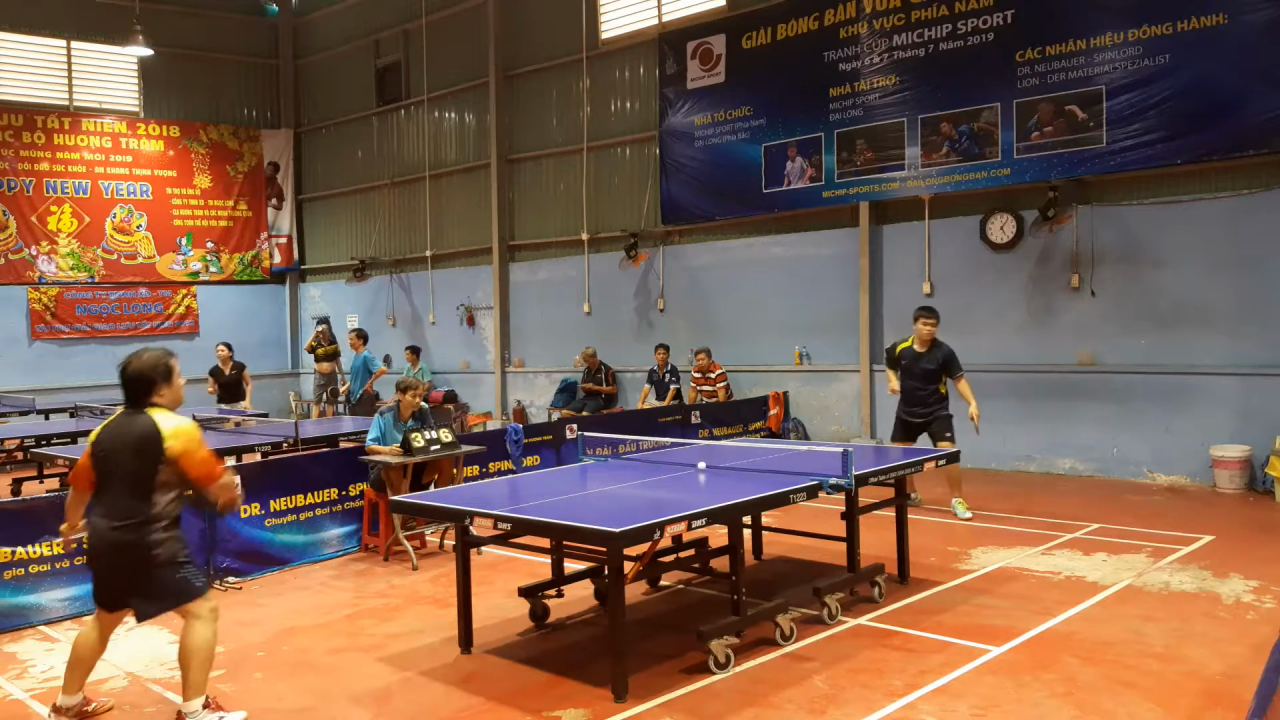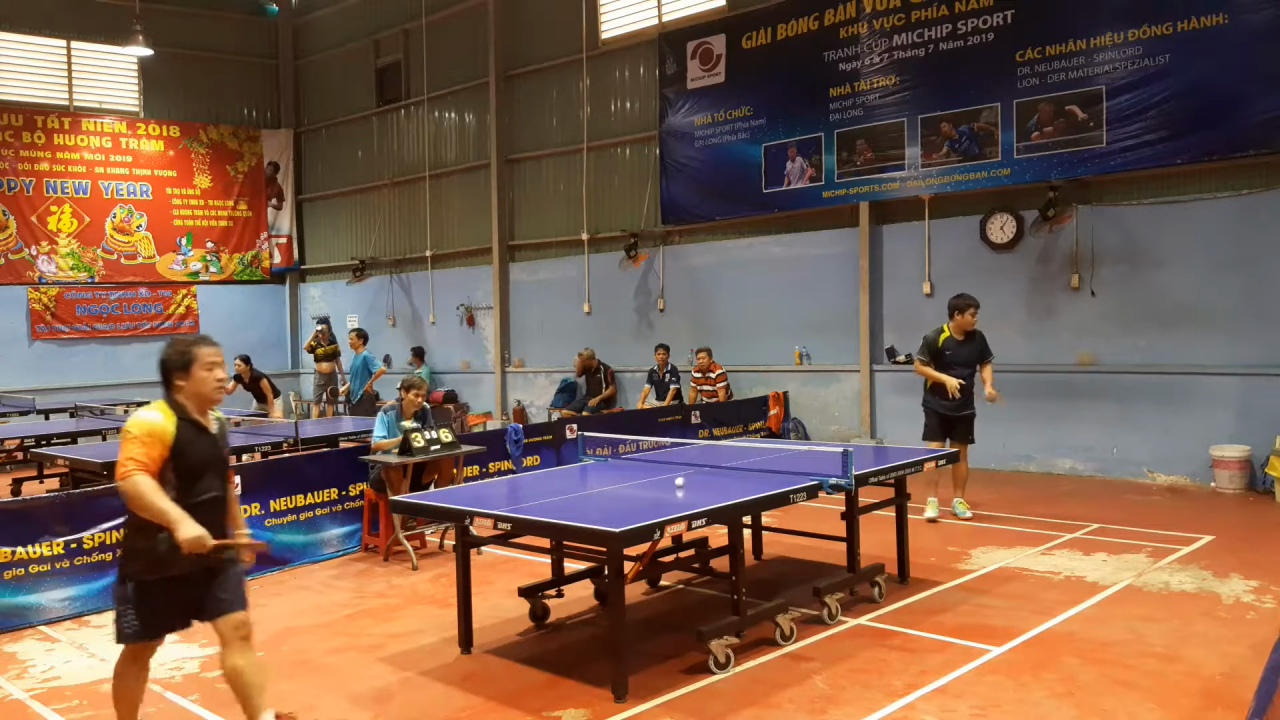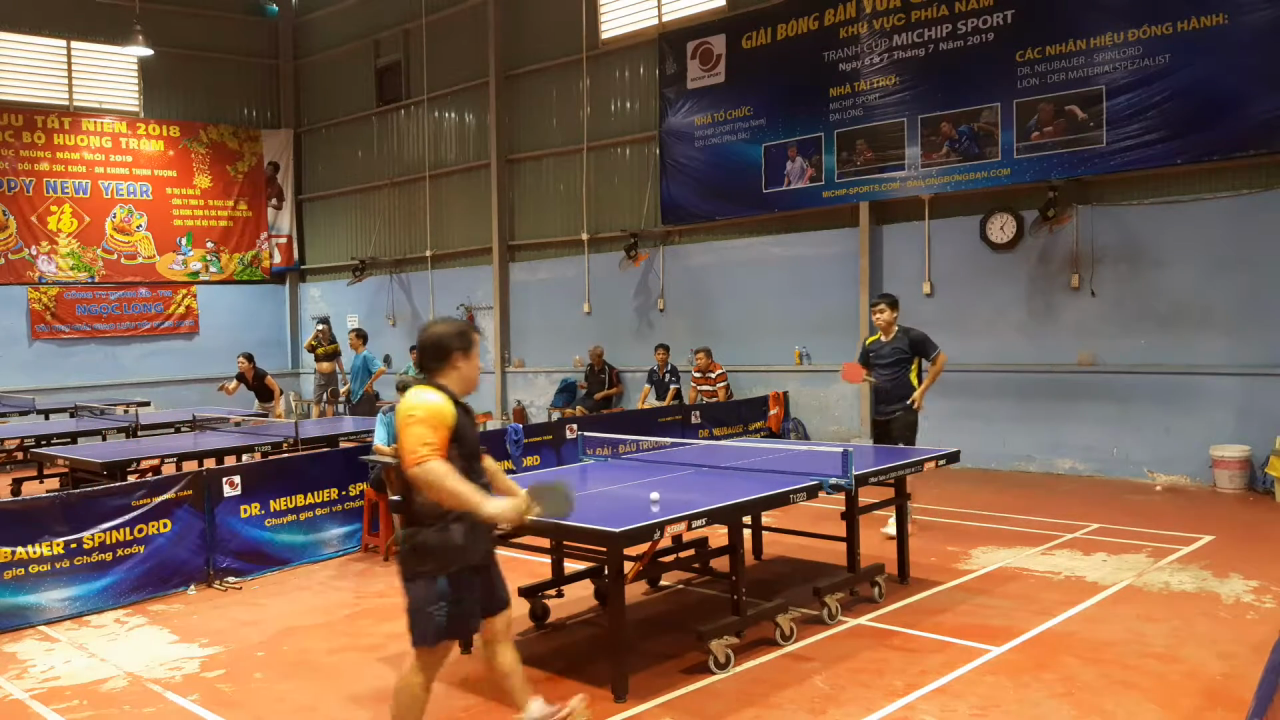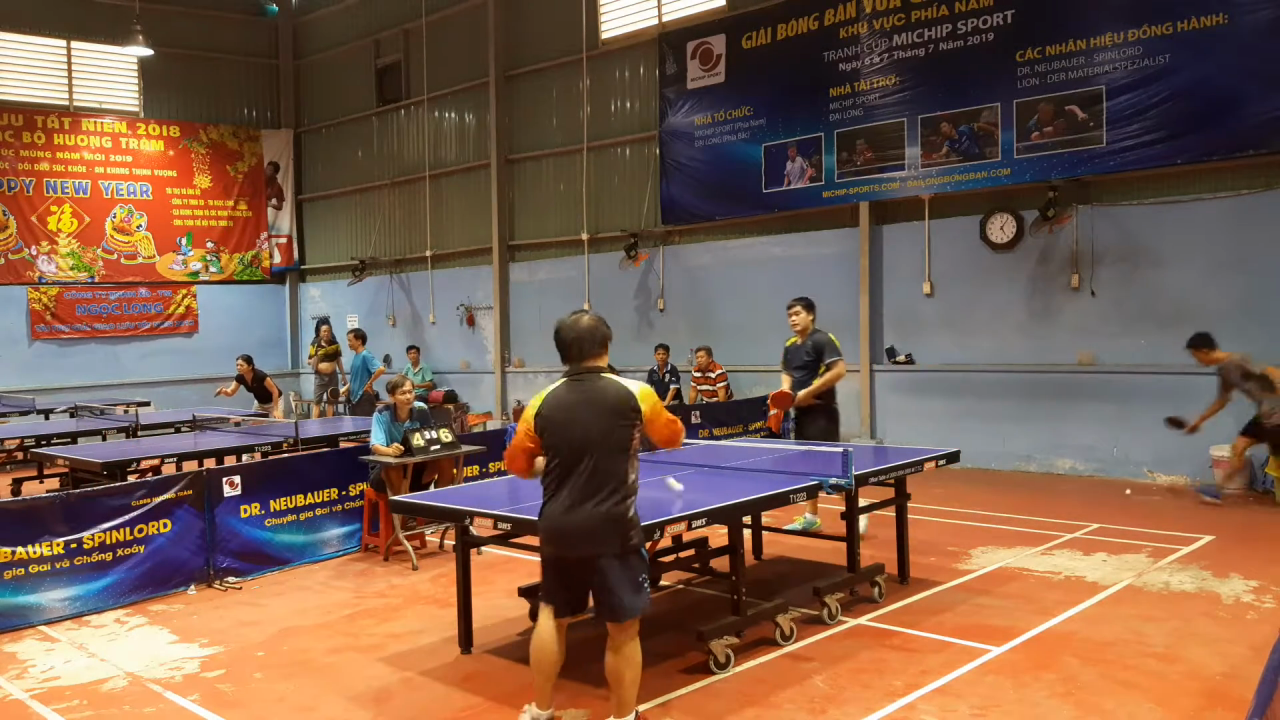
dt=1s
person 1, frame 1
left shoulder: (106, 431)
right shoulder: (176, 429)
left elbow: (81, 483)
right elbow: (218, 485)
left wrist: (71, 523)
right wrist: (232, 494)
left hip: (106, 541)
right hip: (149, 546)
left knee: (105, 619)
right knee: (202, 612)
person 1, frame 2
left shoulder: (216, 423)
right shoulder: (151, 423)
right elbow: (131, 481)
left wrist: (238, 532)
right wrist: (180, 523)
left hip: (211, 552)
right hip: (159, 559)
left knee: (238, 631)
right knee: (141, 648)
person 1, frame 3
left shoulder: (451, 406)
right shoulder: (425, 405)
left elbow: (477, 462)
right elbow: (423, 469)
left wrist: (519, 495)
right wrist: (485, 505)
left hip: (470, 549)
right hip: (440, 553)
left knee: (500, 628)
right knee: (431, 654)
person 1, frame 4
left shoulder: (543, 402)
right shoulder: (633, 393)
left elbow: (517, 464)
right elbow: (672, 436)
left hip: (558, 528)
right hip: (612, 529)
left knee: (552, 616)
right knee: (623, 628)
person 2, frame 1
left shoulder: (944, 352)
right shoulder: (899, 348)
left elbow: (959, 379)
right elbow: (890, 368)
left wrist: (972, 404)
right wrist: (893, 381)
left hip: (937, 411)
right hip: (907, 411)
left ankle: (957, 501)
right ankle: (911, 495)
person 2, frame 2
left shoulder: (978, 338)
right shoulder: (935, 338)
left elbow: (985, 364)
right elbow: (919, 366)
left wrist: (988, 386)
right wrist: (946, 378)
left hip: (964, 407)
right hip: (937, 405)
left knee: (960, 452)
right knee: (935, 451)
left ankle: (958, 501)
right ankle: (932, 501)
person 2, frame 3
left shoulder: (912, 337)
right shoulder: (870, 343)
left elbow: (939, 360)
right elbow: (863, 371)
left wrist: (922, 390)
left hip: (904, 409)
right hip: (879, 411)
person 2, frame 4
left shoulder: (822, 340)
right shoulder: (790, 345)
left elbow: (839, 370)
left wrist: (809, 393)
right wrist: (786, 388)
left hip: (821, 411)
right hip: (802, 412)
right ankle: (811, 517)
